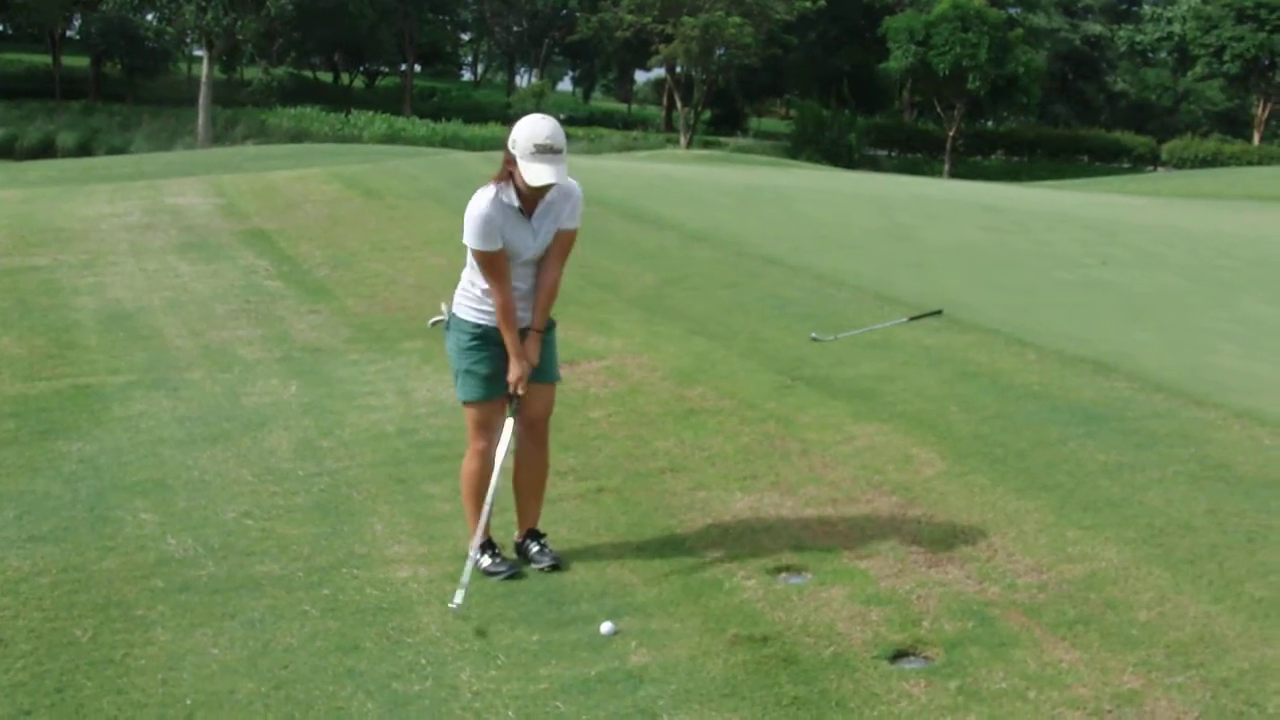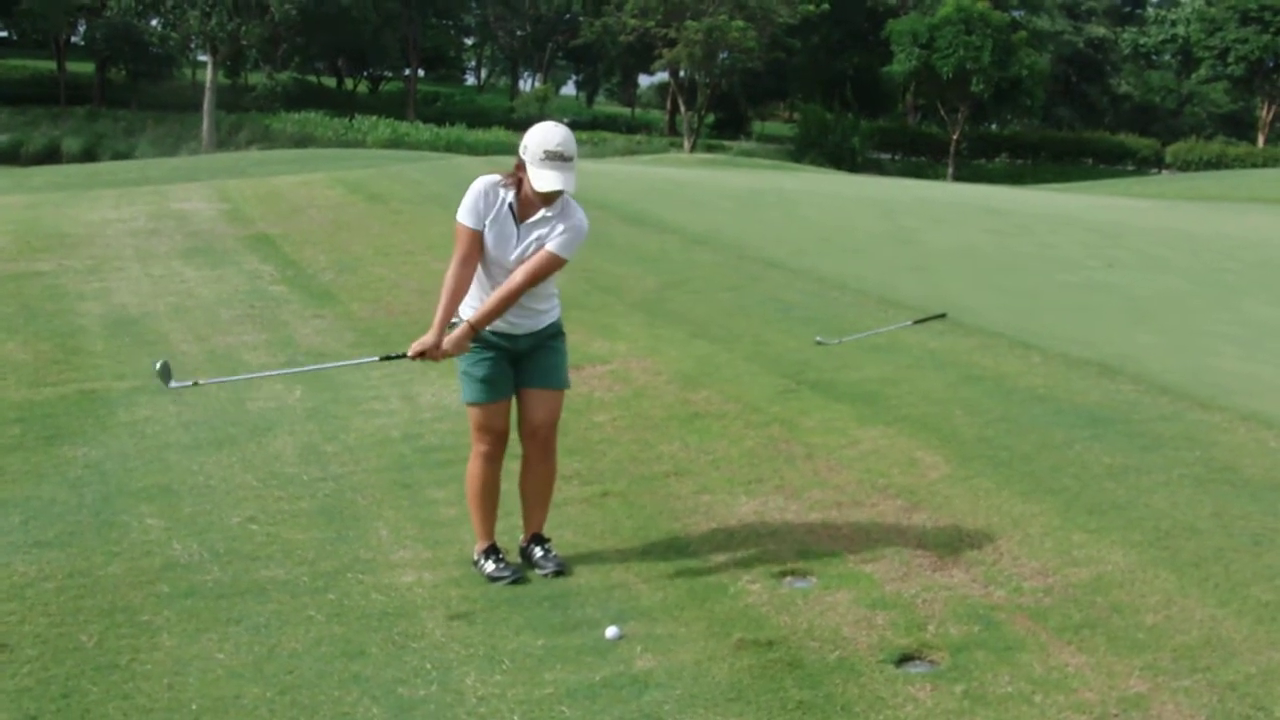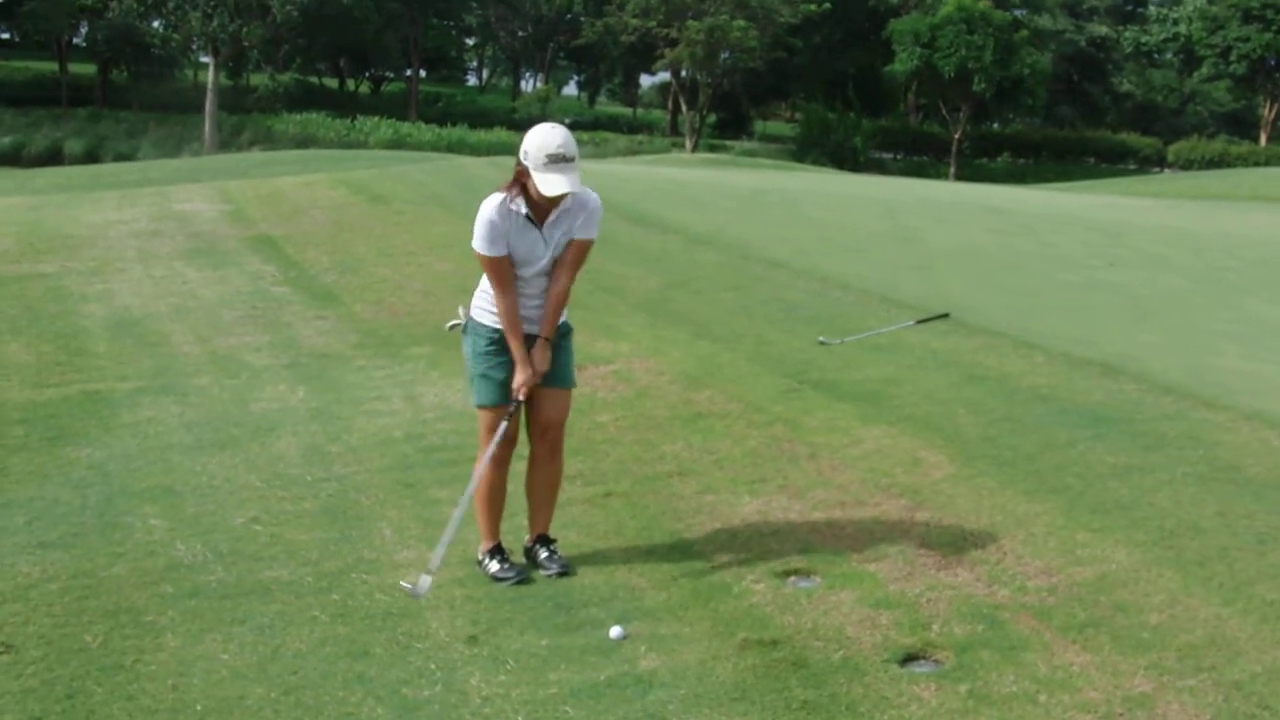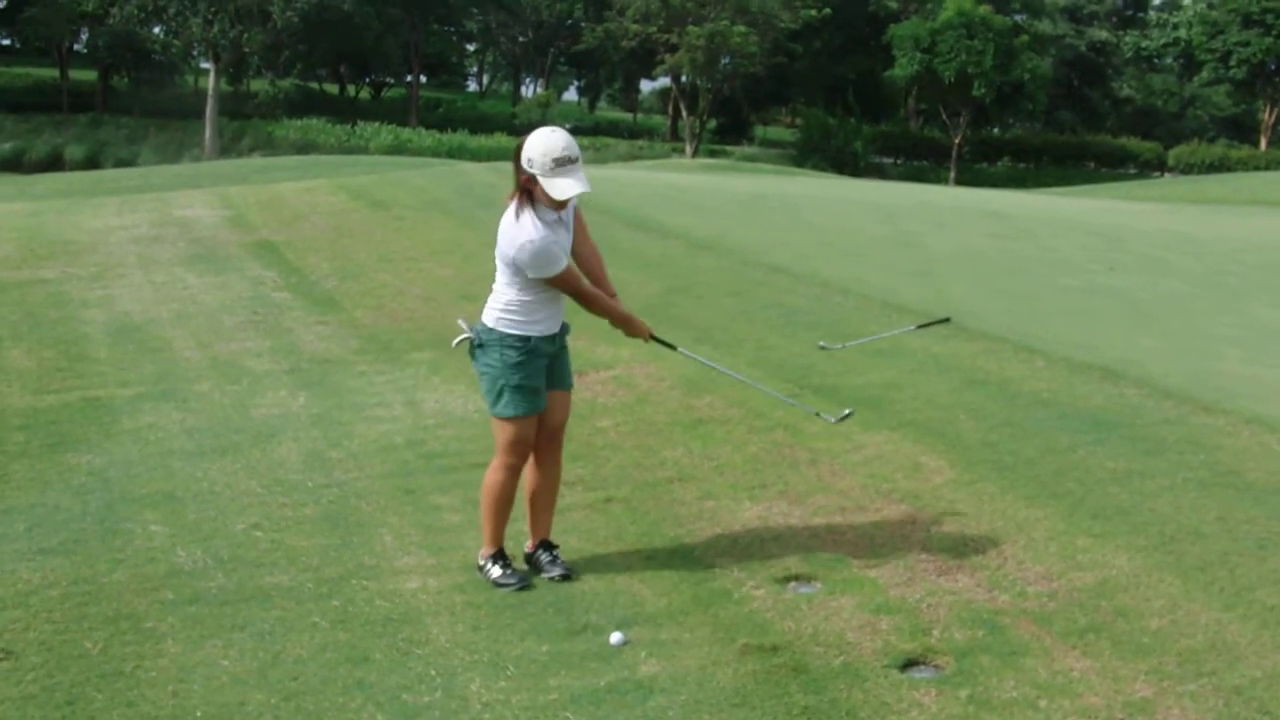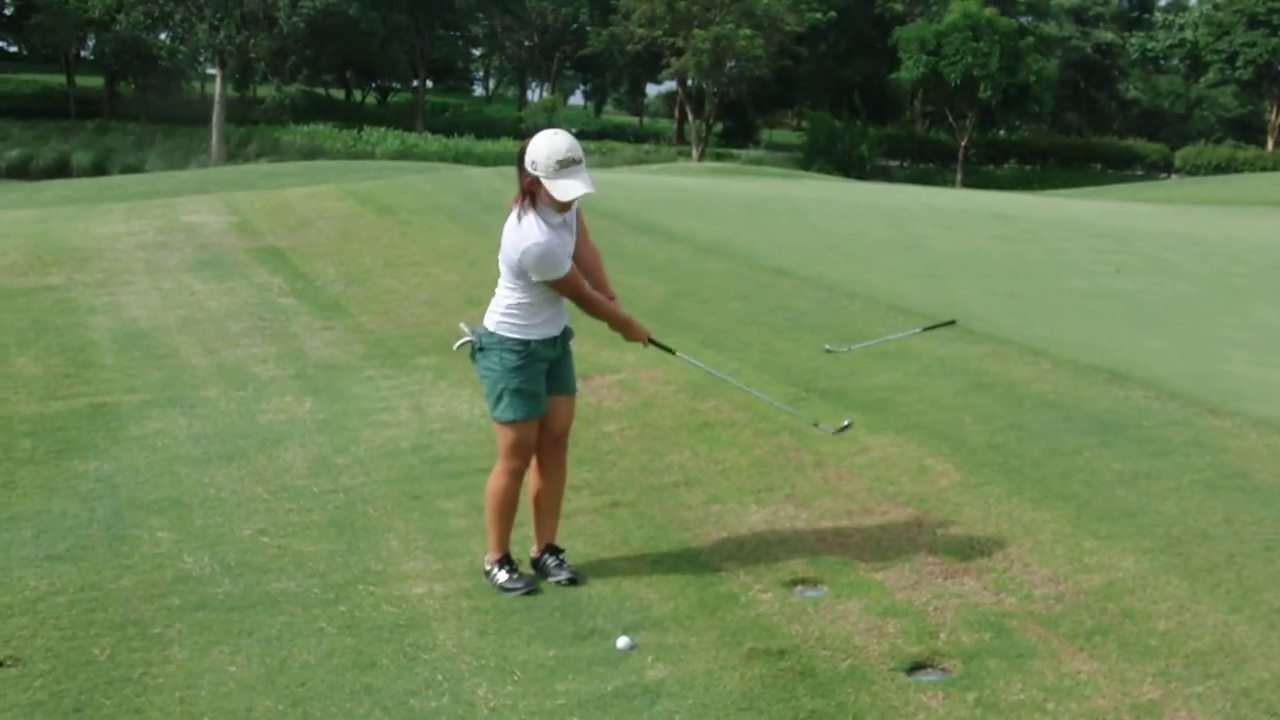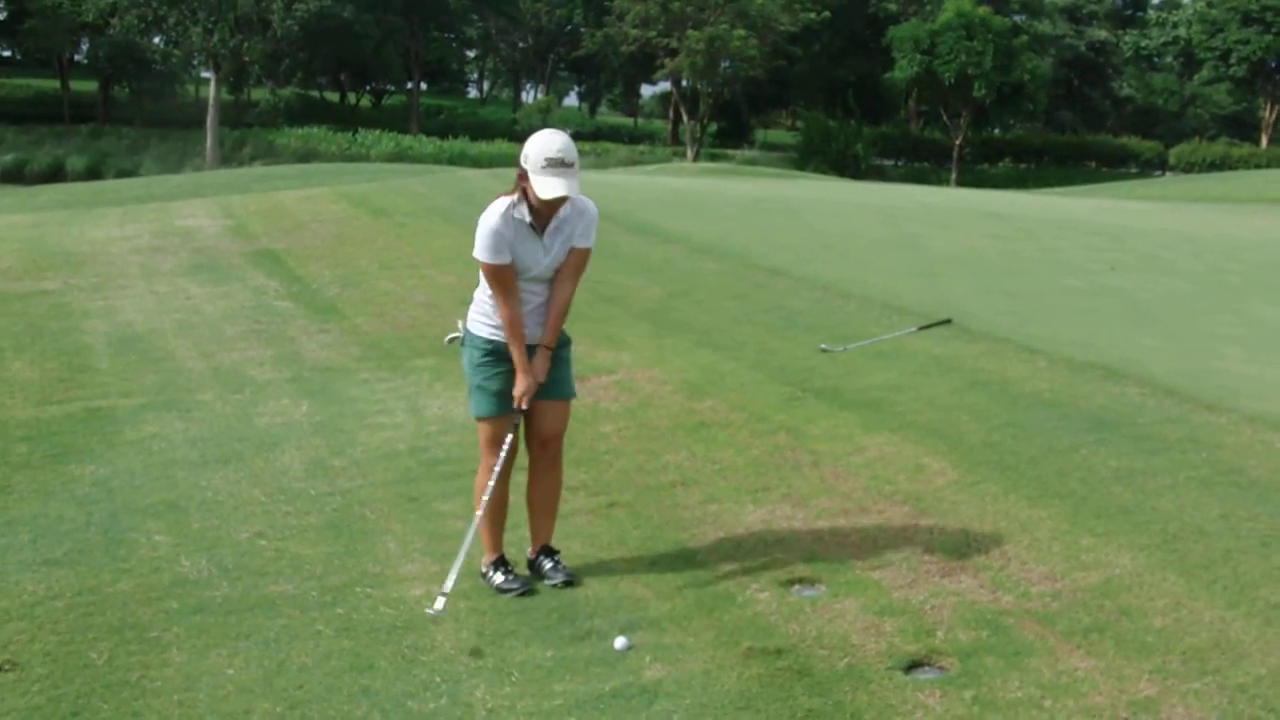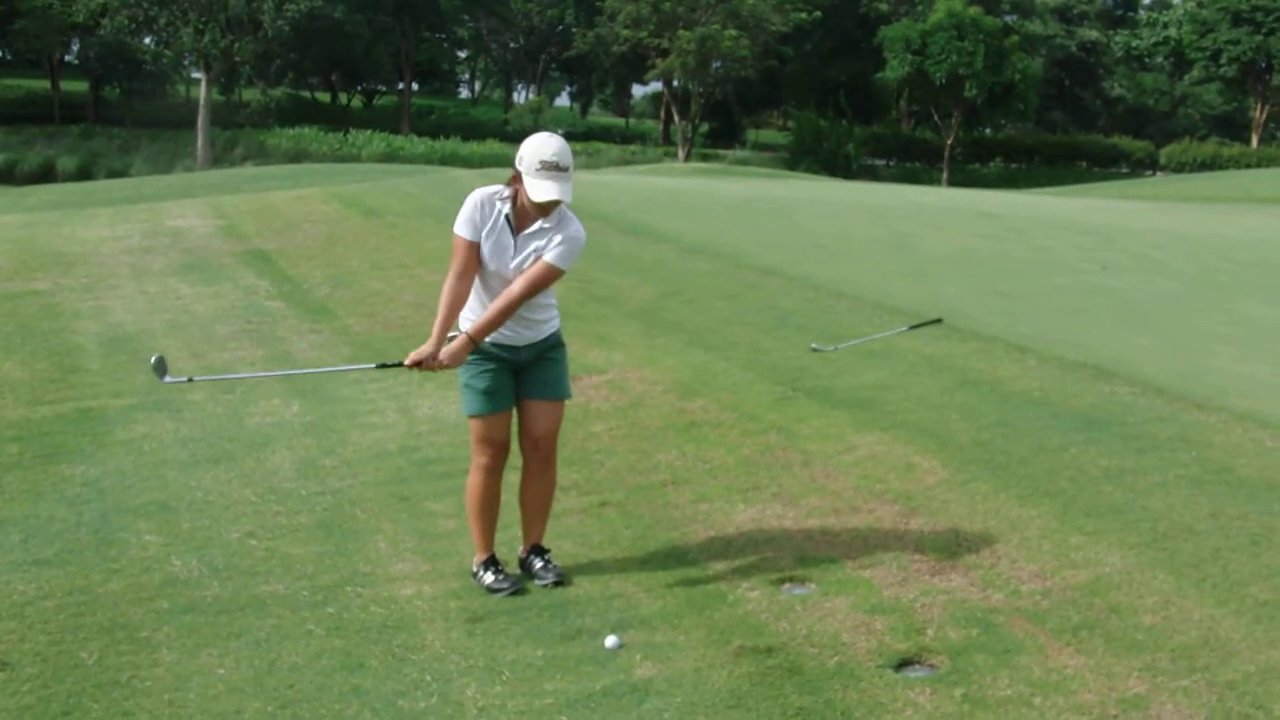
dt=0.3s
person 1, frame 1
left shoulder: (569, 195)
right shoulder: (485, 209)
left elbow: (550, 271)
right elbow: (500, 290)
left wrist: (536, 337)
right wrist: (514, 356)
left hip: (531, 325)
right hip: (480, 329)
left knee: (535, 430)
right knee: (487, 440)
left ankle: (529, 534)
right ankle: (480, 542)
person 1, frame 2
left shoulder: (572, 223)
right shoulder: (484, 192)
left elbow: (520, 284)
right elbow: (463, 264)
left wrist: (466, 332)
right wrist: (439, 329)
left hip: (541, 335)
right hip: (485, 337)
left knee: (541, 438)
right knee: (490, 443)
left ankle: (534, 539)
right ankle: (484, 548)
person 1, frame 3
left shoulder: (586, 206)
right shoulder: (495, 213)
left elbow: (563, 280)
right elbow: (505, 295)
left wrist: (544, 344)
right wrist: (519, 362)
left hip: (552, 332)
right hip: (496, 332)
left knee: (550, 437)
right knee: (499, 445)
left ankle: (539, 539)
right ankle: (489, 548)
person 1, frame 4
left shoulder: (553, 192)
right shoulder: (532, 240)
left elbow: (582, 241)
right elbow: (582, 293)
left wrist: (614, 300)
right wrist: (625, 321)
left hip: (548, 335)
right hip: (511, 345)
left knee: (550, 440)
right knee: (514, 452)
left ankle: (539, 544)
right ankle: (490, 553)
person 1, frame 5
left shoulder: (556, 196)
right shoulder: (536, 241)
left elbow: (583, 246)
right elbow: (583, 296)
left wrist: (613, 301)
right wrist: (626, 325)
left hip: (552, 340)
right hip: (512, 348)
left knee: (554, 445)
right knee: (516, 456)
left ankle: (545, 549)
right ankle: (497, 559)
person 1, frame 6
left shoulder: (585, 215)
right shoulder: (498, 221)
left elbow: (564, 290)
right elbow: (506, 304)
left wrist: (546, 354)
right wrist: (521, 369)
left hip: (549, 342)
right hip: (492, 344)
left knee: (549, 448)
right knee: (497, 457)
left ankle: (541, 550)
right ankle: (493, 560)
person 1, frame 7
left shoulder: (569, 233)
right shoulder: (481, 204)
left elbow: (517, 295)
right elbow: (460, 276)
left wrist: (463, 344)
right wrist: (435, 340)
left hip: (542, 347)
right hip: (487, 349)
left knee: (542, 449)
right knee: (490, 455)
left ankle: (533, 550)
right ankle: (484, 559)
